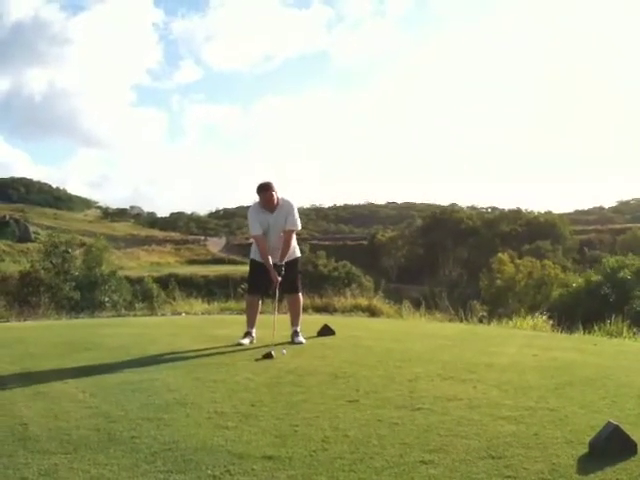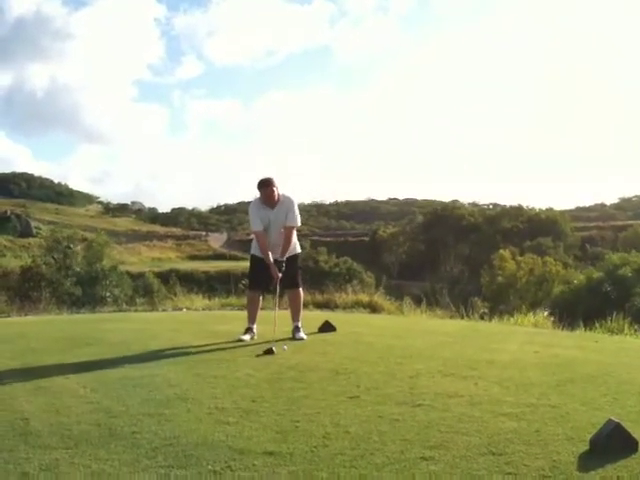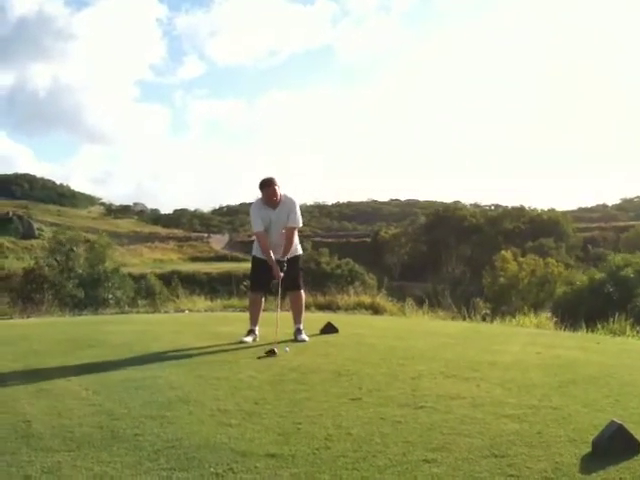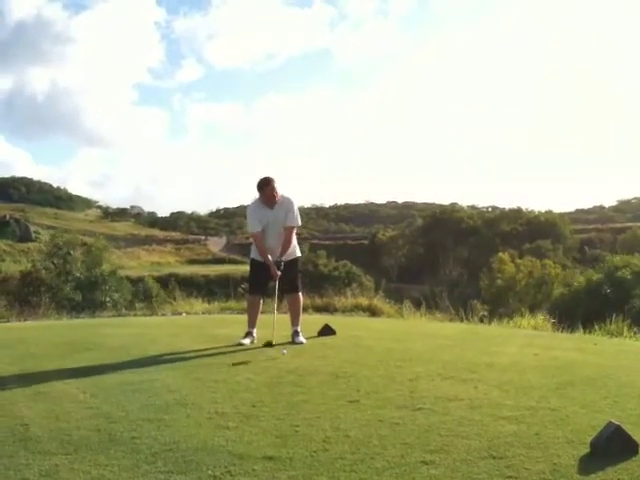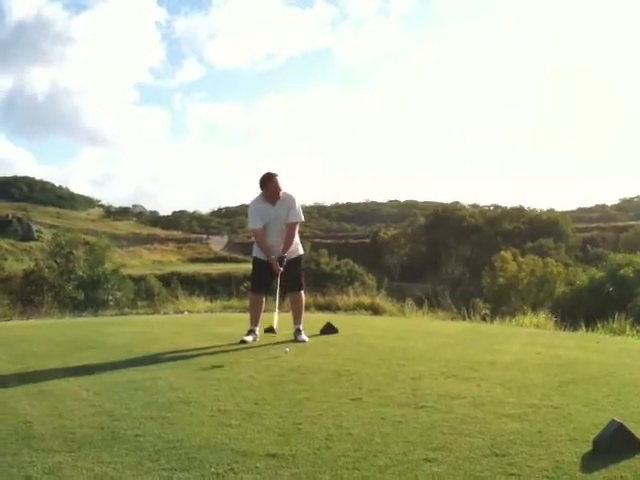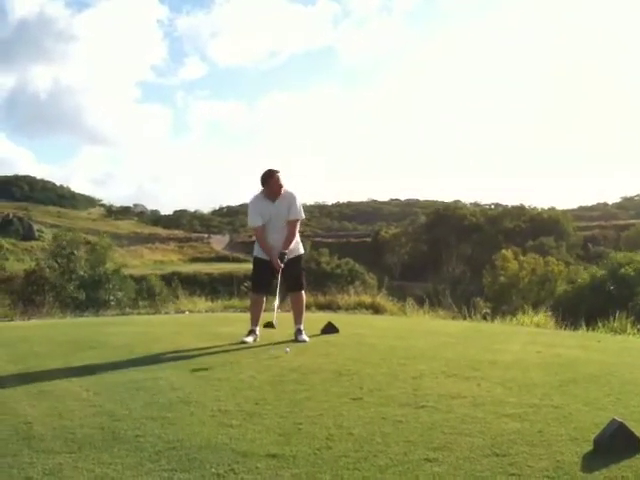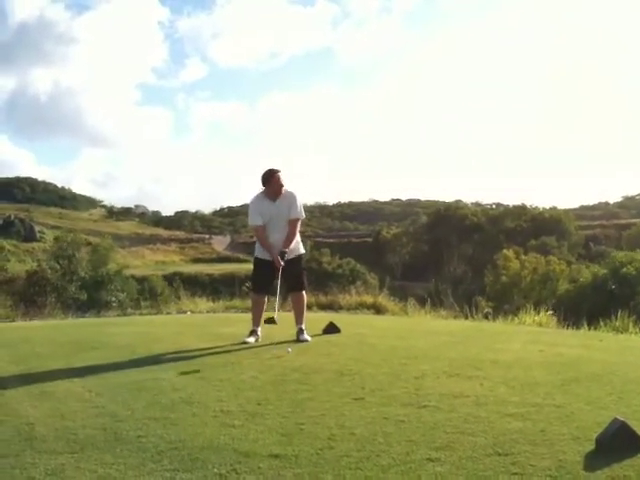
dt=0.1s
person 1, frame 1
left shoulder: (289, 207)
right shoulder: (253, 211)
left elbow: (289, 237)
right elbow: (260, 243)
left wrist: (281, 263)
right wrist: (271, 269)
left hip: (288, 256)
right hip: (261, 258)
left knee: (294, 292)
right knee: (253, 294)
left ankle: (296, 331)
right ankle: (250, 332)
person 1, frame 2
left shoulder: (289, 203)
right shoulder: (254, 207)
left elbow: (289, 233)
right elbow: (260, 238)
left wrist: (281, 259)
right wrist: (271, 265)
left hip: (289, 252)
right hip: (261, 254)
left knee: (295, 288)
right knee: (254, 289)
left ankle: (297, 327)
right ankle: (251, 328)
person 1, frame 3
left shoulder: (291, 204)
right shoulder: (256, 208)
left elbow: (291, 234)
right elbow: (261, 239)
left wrist: (283, 258)
right wrist: (273, 265)
left hip: (290, 253)
right hip: (263, 255)
left knee: (296, 290)
right knee: (256, 291)
left ankle: (299, 329)
right ankle: (253, 330)
person 1, frame 4
left shoulder: (288, 203)
right shoulder: (253, 209)
left elbow: (290, 233)
right elbow: (257, 239)
left wrist: (281, 258)
right wrist: (270, 264)
left hip: (288, 255)
right hip: (261, 257)
left knee: (294, 292)
right knee: (254, 293)
left ankle: (296, 331)
right ankle: (251, 332)
person 1, frame 5
left shoulder: (290, 200)
right shoulder: (255, 206)
left elbow: (292, 230)
right elbow: (259, 236)
left wrist: (283, 255)
right wrist: (272, 260)
left hip: (291, 253)
right hip: (263, 255)
left knee: (296, 290)
right knee: (257, 292)
left ankle: (298, 329)
right ankle: (253, 330)
person 1, frame 6
left shoulder: (291, 198)
right shoulder: (255, 203)
left elbow: (294, 227)
right elbow: (258, 233)
left wrist: (284, 251)
right wrist: (272, 257)
left hip: (291, 252)
right hip: (264, 254)
left knee: (297, 290)
right knee: (257, 292)
left ankle: (299, 329)
right ankle: (254, 330)
person 1, frame 7
left shoulder: (291, 197)
right shoulder: (256, 203)
left elbow: (294, 226)
right elbow: (259, 233)
left wrist: (284, 250)
right wrist: (273, 255)
left hip: (292, 252)
right hip: (265, 254)
left knee: (298, 290)
right knee: (258, 292)
left ankle: (301, 329)
right ankle: (255, 330)
